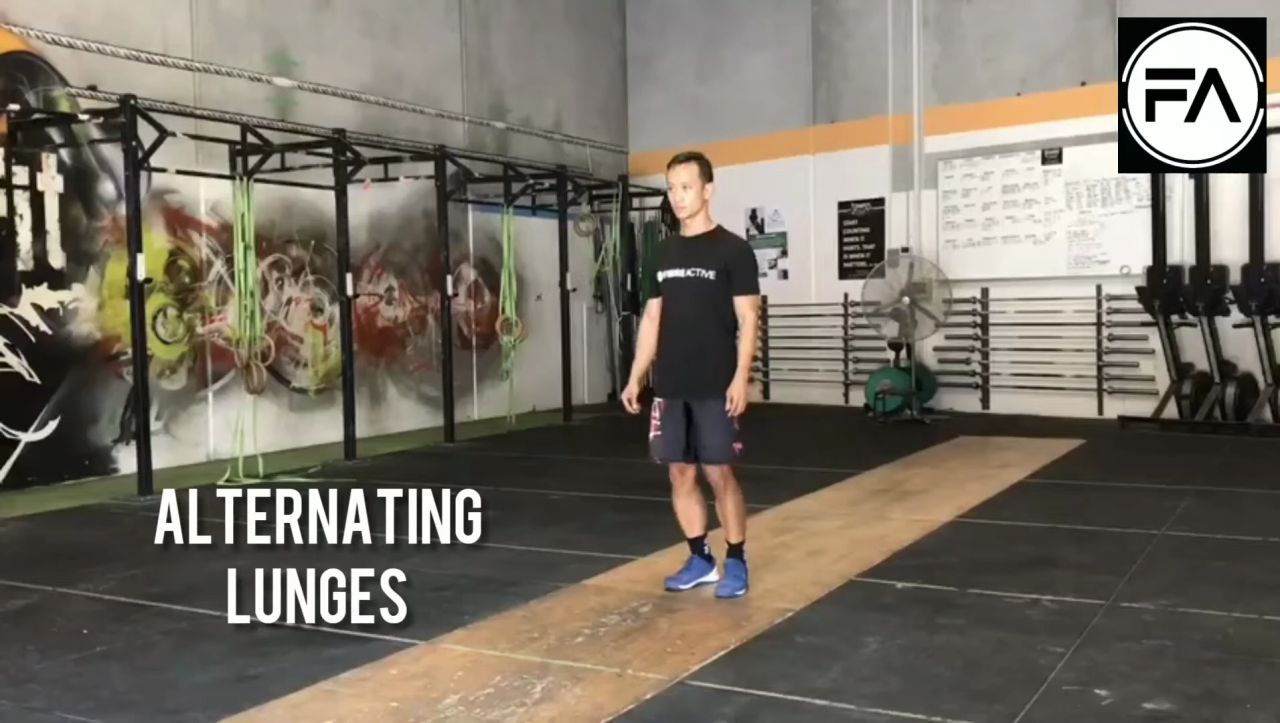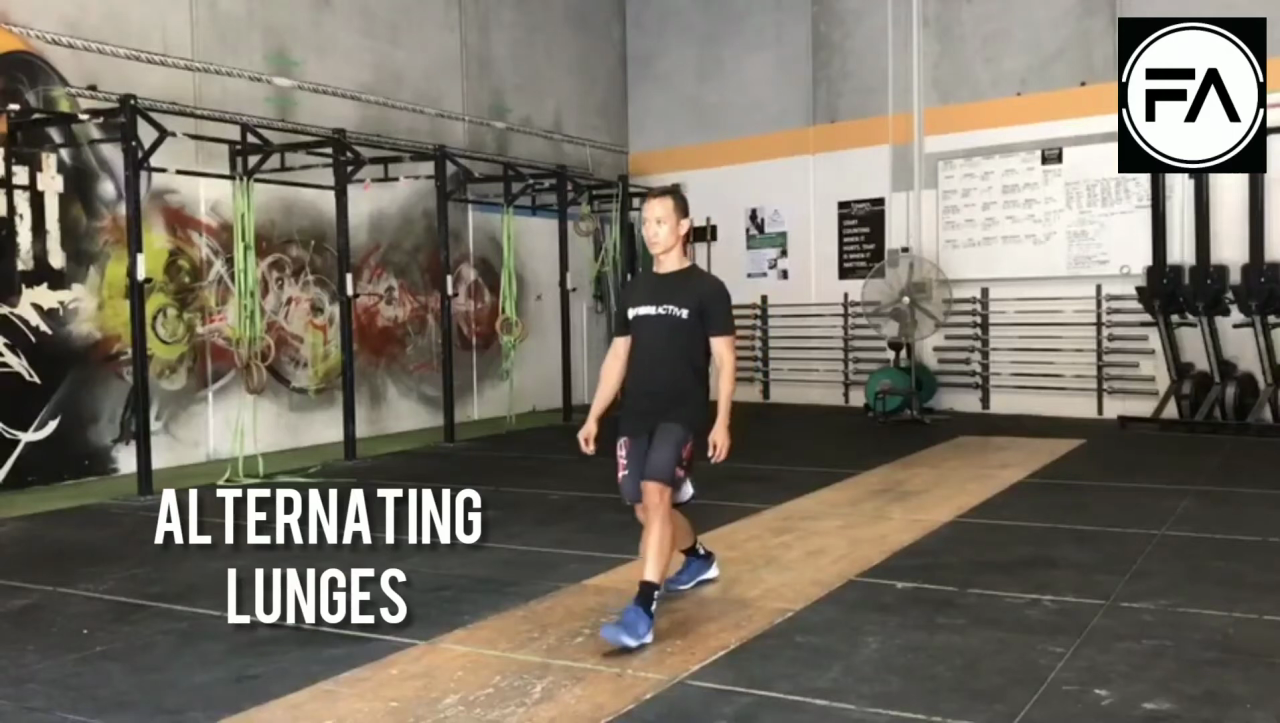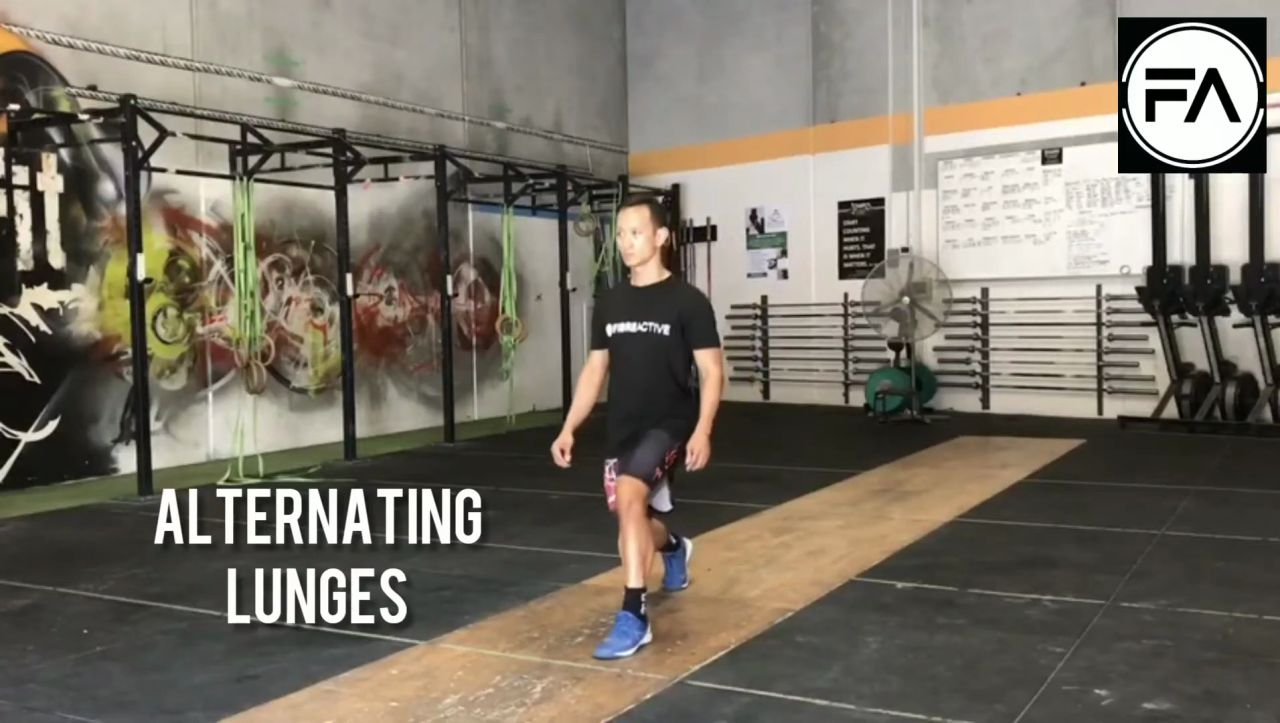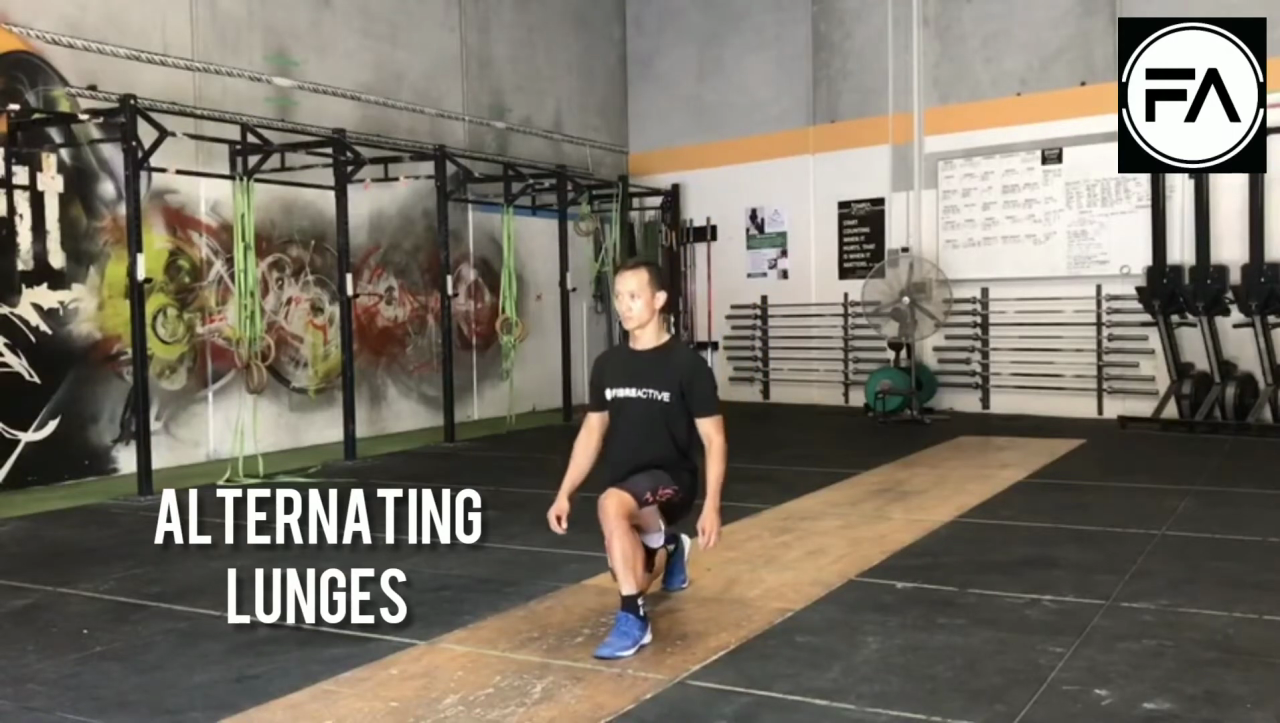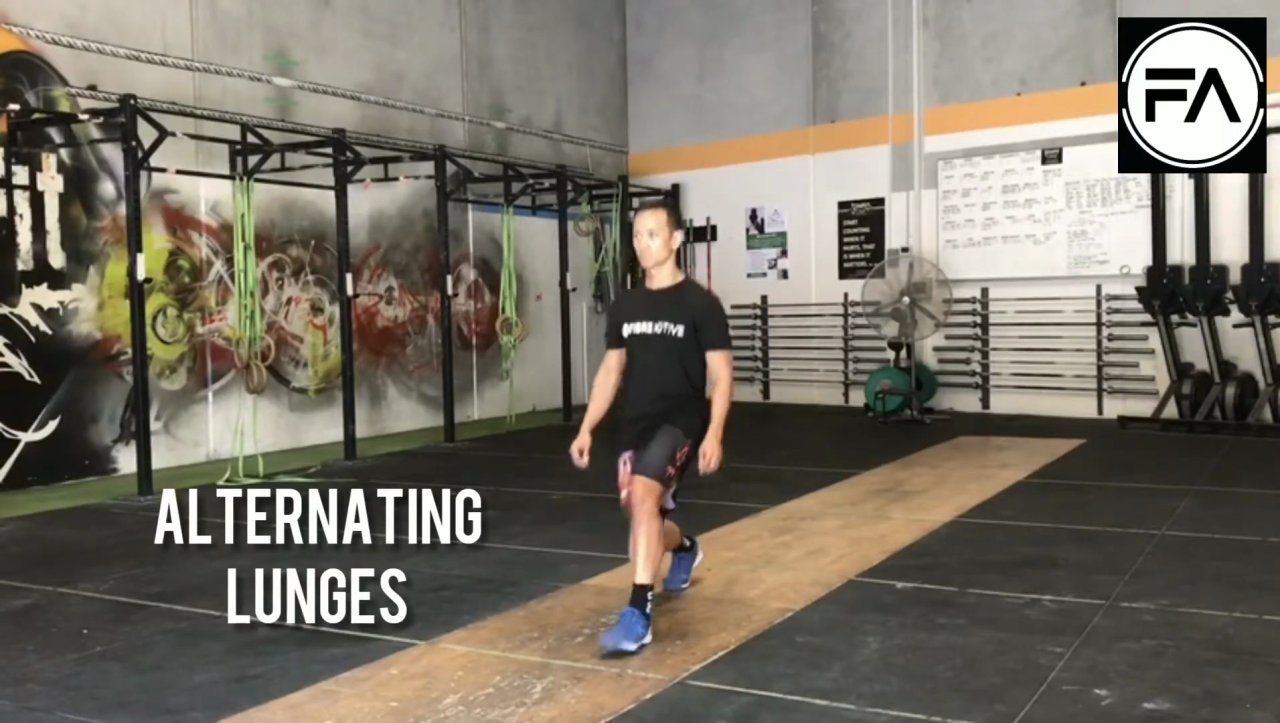
dt=0.5s
person 1, frame 1
left shoulder: (732, 249)
right shoulder: (665, 252)
left elbow: (748, 318)
right elbow: (652, 318)
left wrist: (741, 378)
right wrist: (636, 376)
left hip: (714, 384)
right hip: (670, 384)
left knee: (719, 474)
right knee: (680, 474)
left ankle: (735, 560)
right ankle: (700, 558)
person 1, frame 2
left shoulder: (706, 288)
right shoulder: (634, 290)
left elbow: (725, 359)
right elbow: (618, 356)
left wrist: (722, 421)
right wrist: (594, 415)
left hip: (681, 414)
right hip: (636, 415)
left knee: (654, 494)
right knee: (651, 509)
left ankle: (642, 611)
right ankle: (700, 561)
person 1, frame 3
left shoulder: (687, 301)
right shoulder: (609, 303)
left elbow: (711, 371)
right elbow: (595, 369)
left wrist: (702, 431)
right wrist: (569, 428)
left hip: (669, 425)
right hip: (623, 430)
left knee: (629, 496)
right knee: (634, 524)
left ankle: (634, 616)
right ankle: (674, 547)
person 1, frame 4
left shoulder: (687, 365)
right shoulder: (607, 364)
left elbow: (714, 439)
right elbow: (592, 432)
left wrist: (712, 505)
right wrist: (564, 494)
left hip: (670, 477)
right hip: (626, 485)
left knee: (610, 505)
right knee: (631, 576)
left ankle: (633, 620)
right ankle: (670, 546)
person 1, frame 5
left shoulder: (700, 303)
right shoulder: (625, 305)
left elbow: (721, 374)
right elbow: (611, 369)
left wrist: (714, 434)
right wrist: (586, 429)
left hip: (680, 421)
right hip: (636, 426)
left knee: (642, 495)
right knee: (646, 521)
left ankle: (638, 613)
right ankle: (685, 548)
